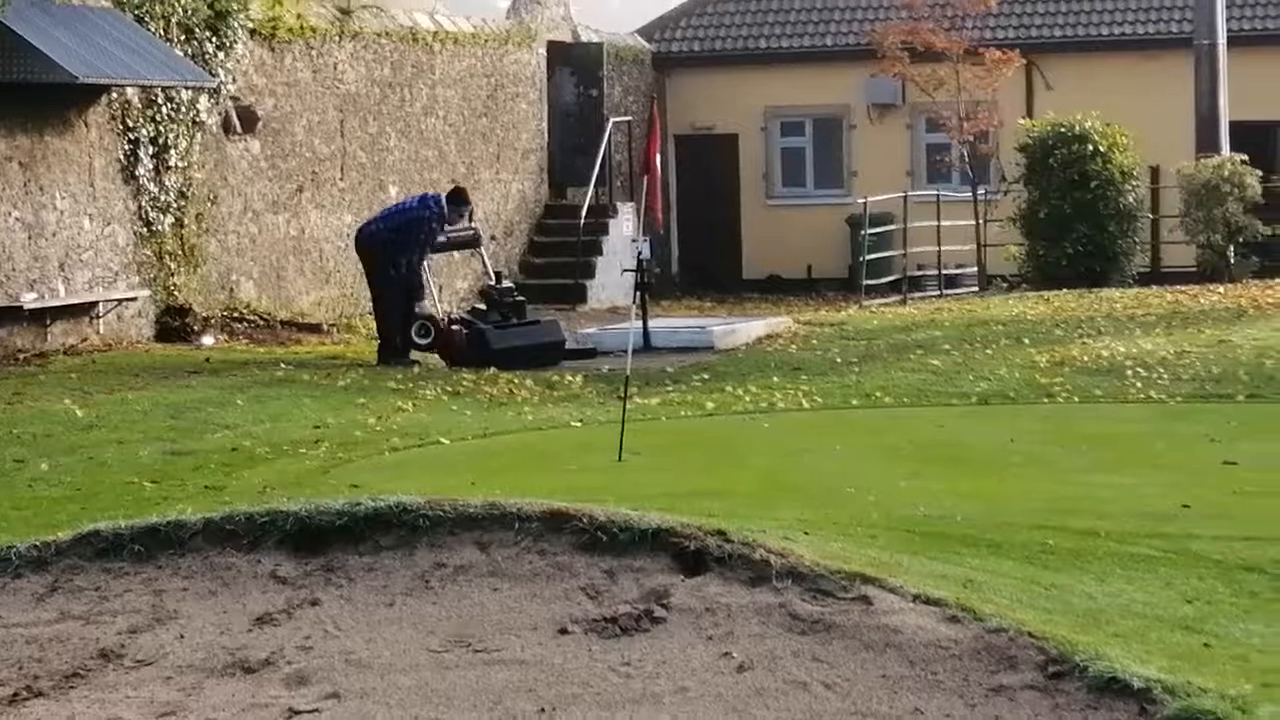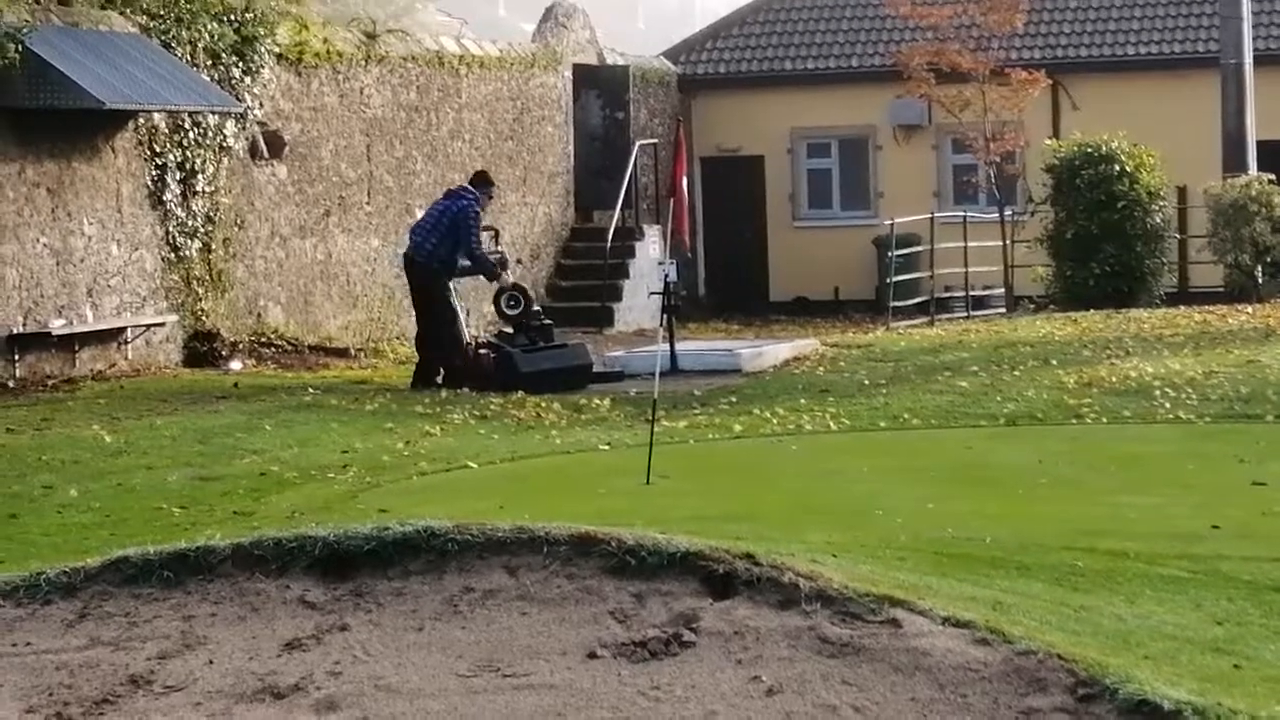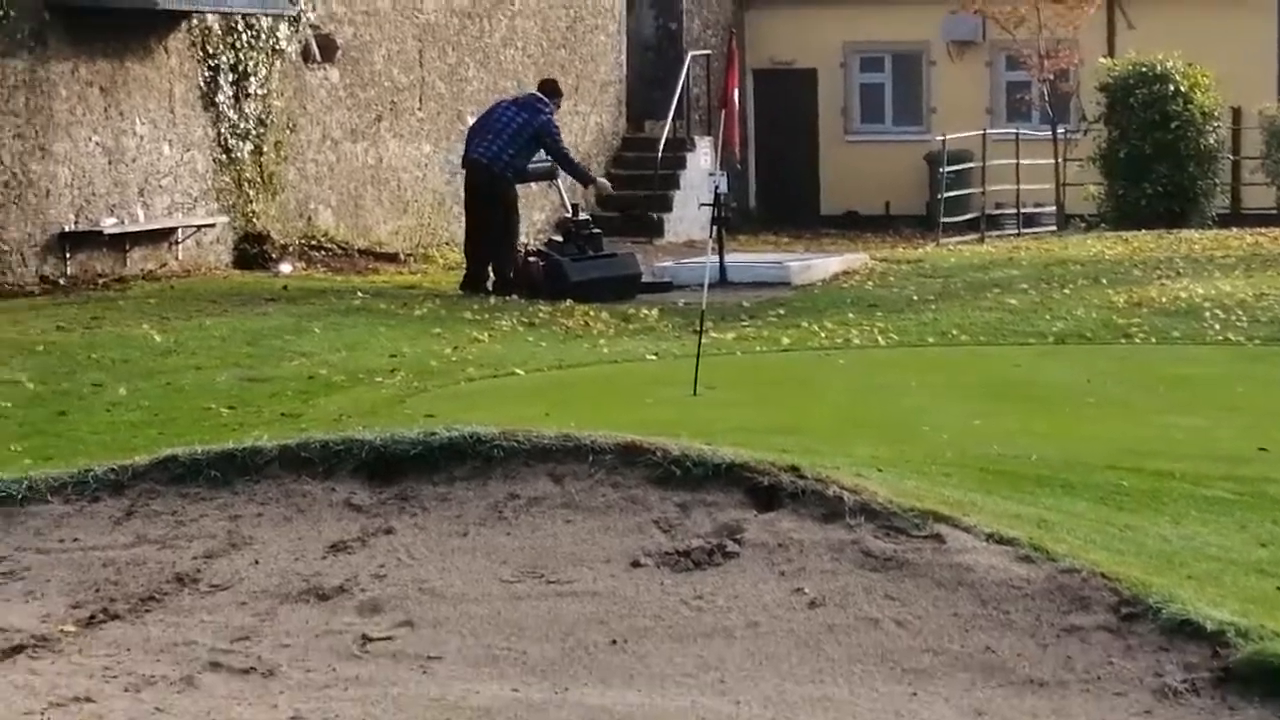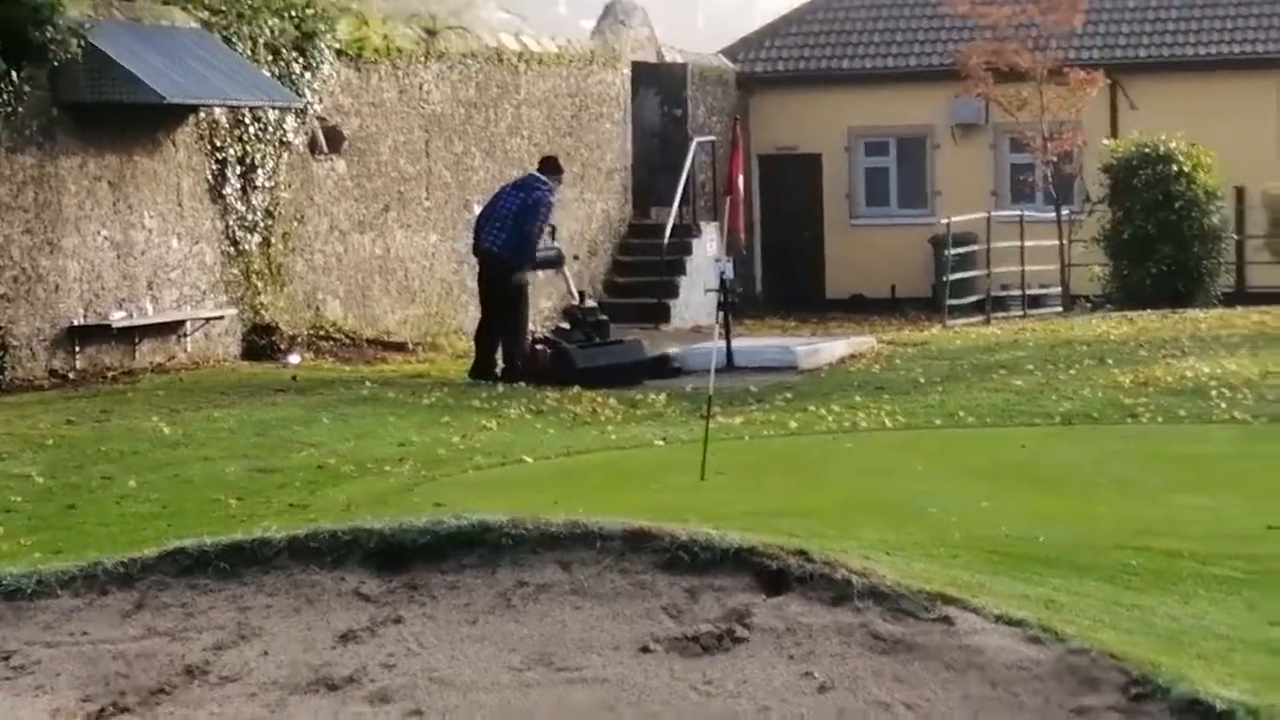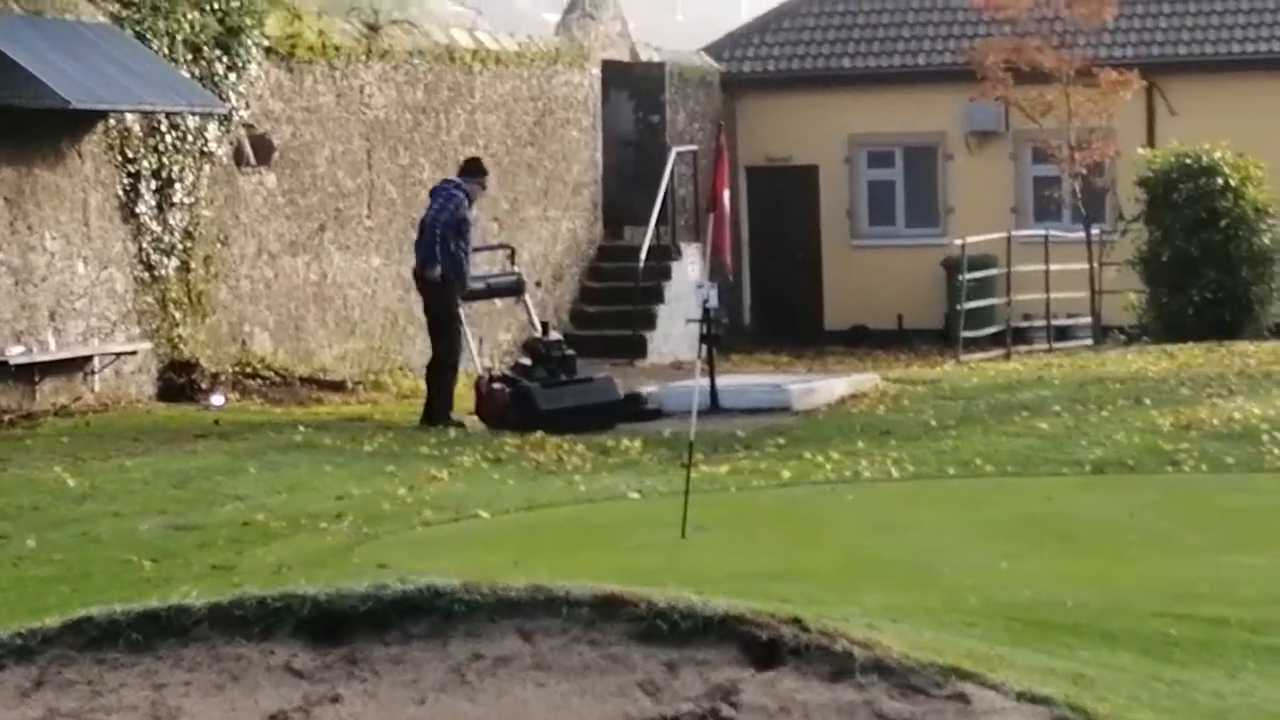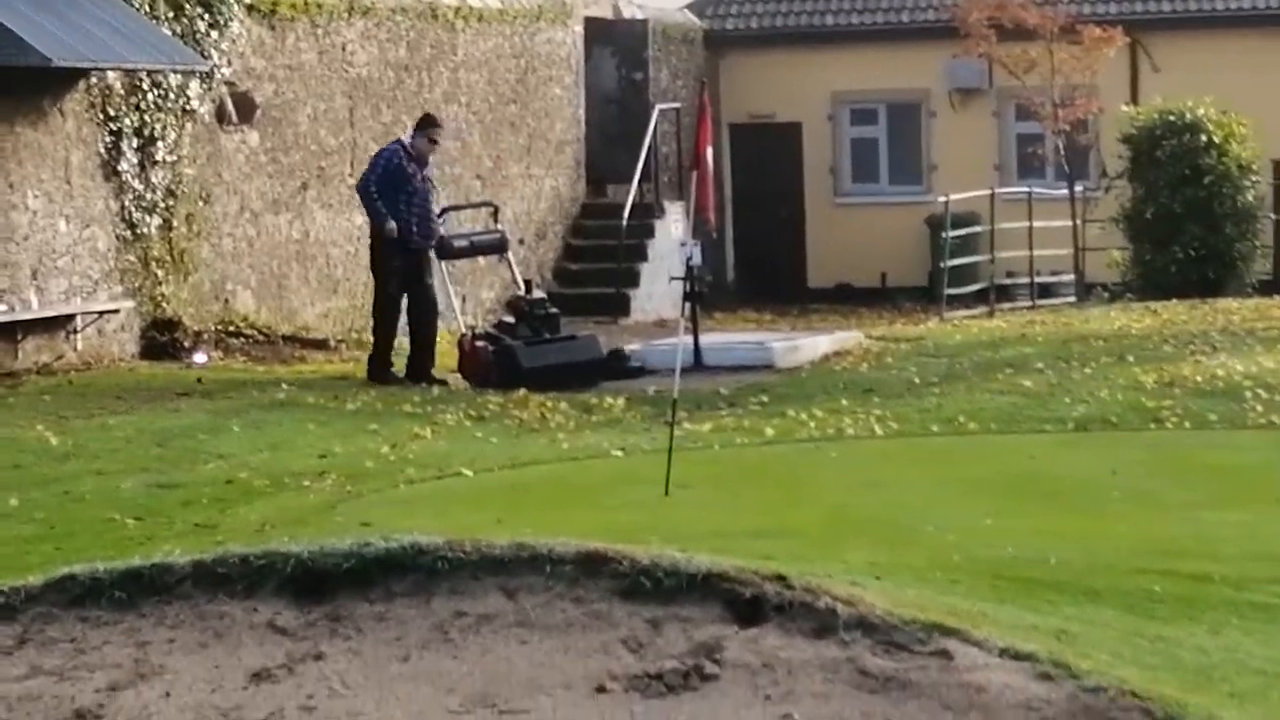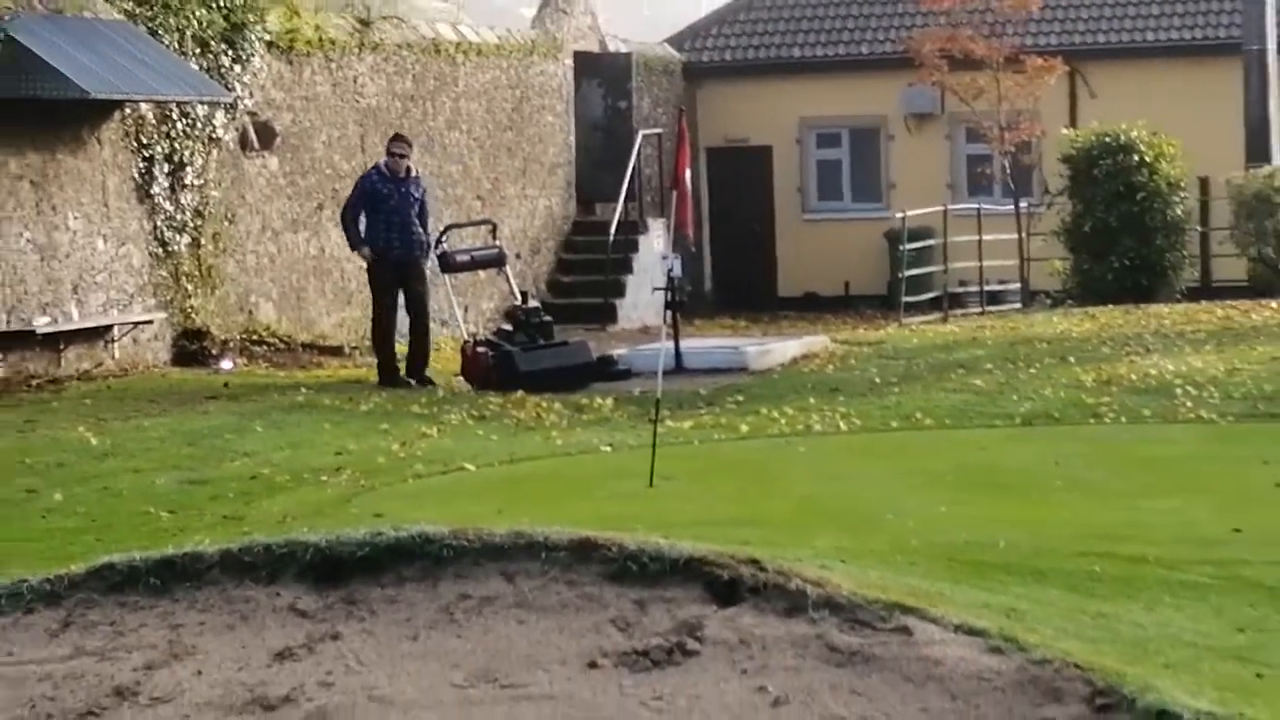
dt=0.5s
person 1, frame 1
left shoulder: (433, 206)
right shoulder: (428, 218)
right elbow: (413, 261)
right wrist: (420, 299)
left hip: (384, 245)
right hip: (373, 244)
left knee: (405, 297)
right knee: (390, 298)
left ankle: (400, 352)
right ankle: (390, 354)
person 1, frame 2
left shoulder: (446, 201)
right shoulder: (469, 209)
left elbow: (416, 230)
right elbow: (473, 250)
right wrist: (497, 275)
left hip: (413, 262)
right hip: (431, 268)
left knee: (428, 323)
right knee: (448, 325)
left ankle: (424, 377)
right ankle: (454, 378)
person 1, frame 3
left shoulder: (505, 104)
right shoulder: (544, 121)
left elbow: (474, 130)
right elbow: (564, 159)
left wrist: (469, 161)
right wrist: (593, 181)
left hip: (475, 169)
right hip: (498, 177)
left knee: (477, 229)
right knee: (506, 232)
left ankle: (474, 280)
right ankle: (504, 285)
person 1, frame 4
left shoulder: (510, 189)
right shoulder: (544, 197)
left elbow: (482, 219)
right elbow: (532, 235)
left wrist: (480, 249)
right wrist: (522, 267)
left hip: (487, 257)
right hip: (509, 264)
left knee: (490, 316)
right knee: (515, 319)
left ankle: (483, 367)
right ankle: (513, 372)
person 1, frame 5
left shoulder: (449, 198)
right shoulder: (454, 197)
left elbow: (425, 236)
right elbow: (431, 225)
right wrist: (432, 264)
left hip: (442, 280)
right hip: (442, 280)
left knee: (445, 346)
right knee: (449, 344)
left ankle: (436, 411)
right ankle: (439, 411)
person 1, frame 6
left shoulder: (425, 168)
right shoulder: (392, 155)
right elbow: (366, 186)
left wrist: (431, 239)
right wrist: (384, 219)
left hip: (419, 247)
right hip: (391, 244)
left knee: (426, 307)
right knee: (388, 304)
left ankle: (420, 369)
right ankle: (379, 367)
person 1, frame 7
left shoulder: (417, 184)
right shoulder: (371, 180)
left elbow: (423, 220)
right elbow: (349, 214)
left wrist: (424, 249)
right wrist: (359, 244)
left hip: (413, 257)
right hip: (382, 258)
left knee: (420, 312)
right knee: (385, 314)
left ankle: (417, 369)
right ankle: (388, 371)
